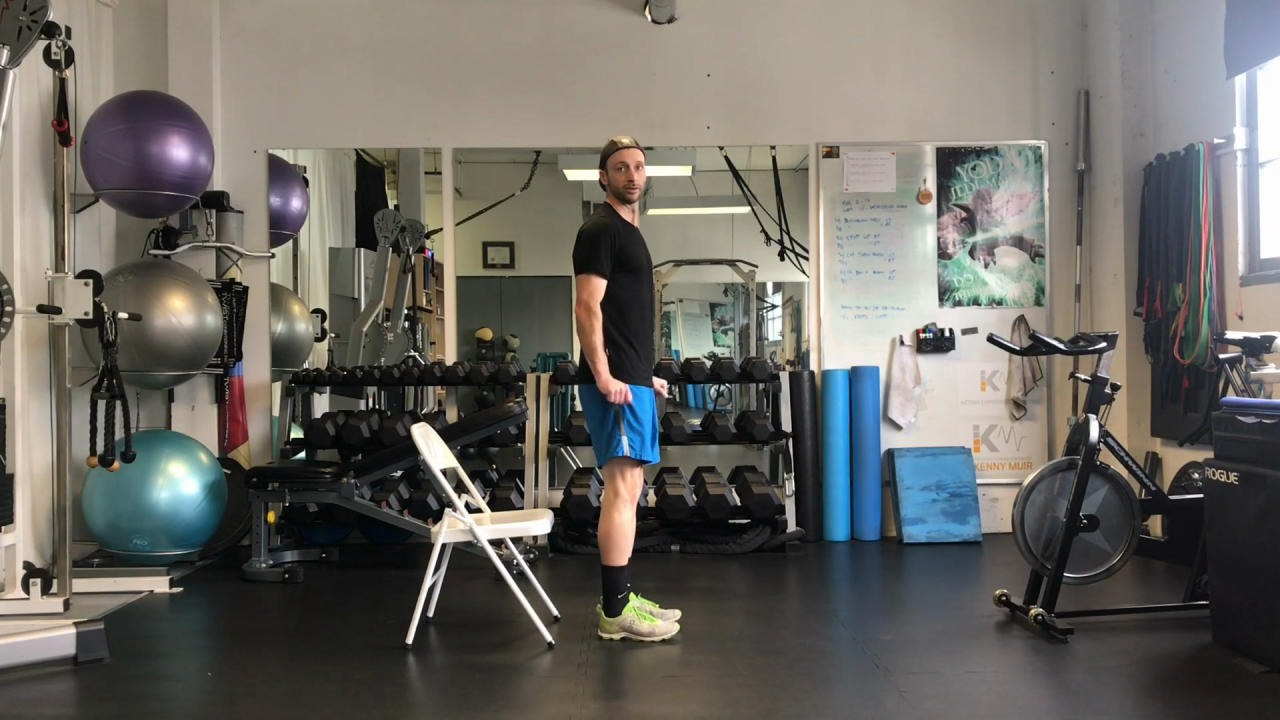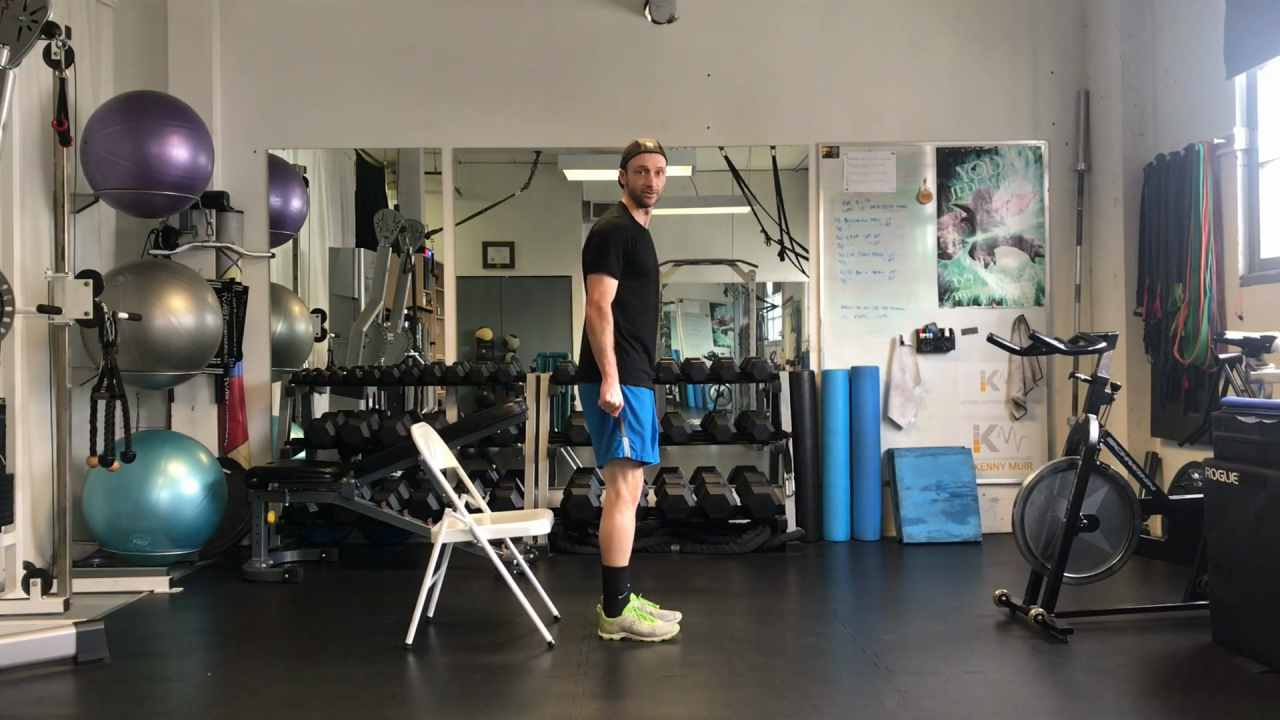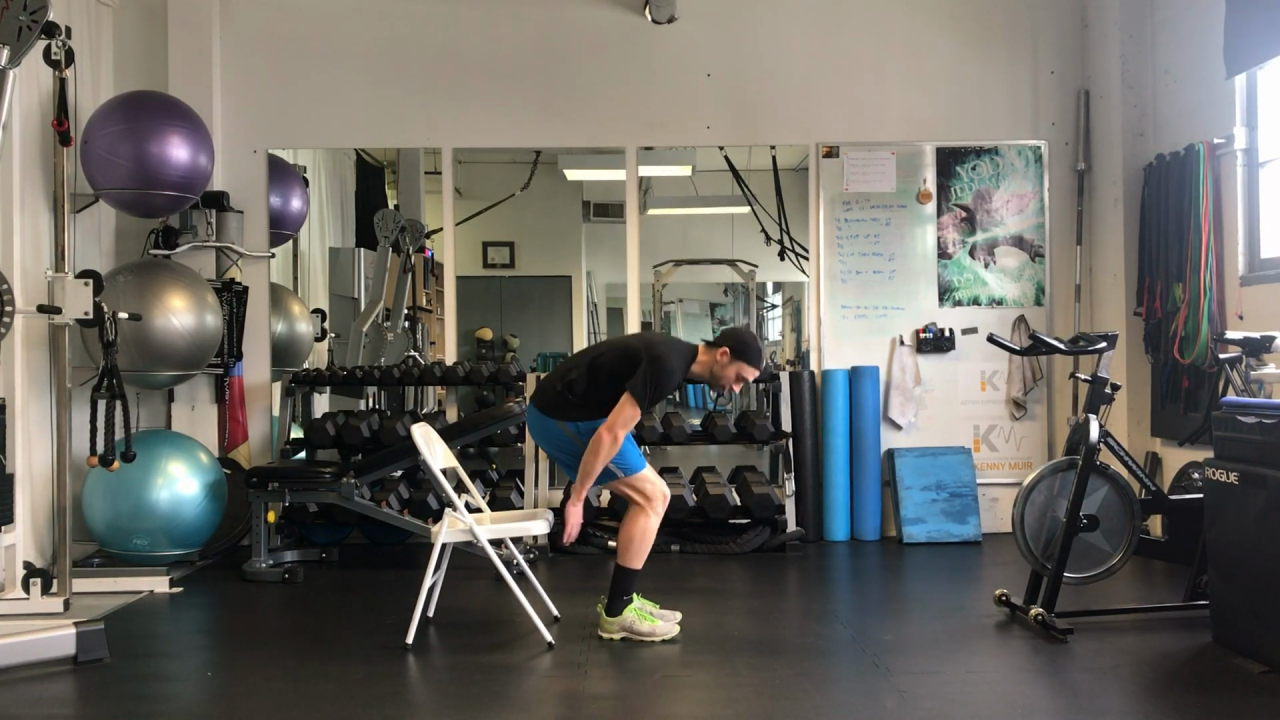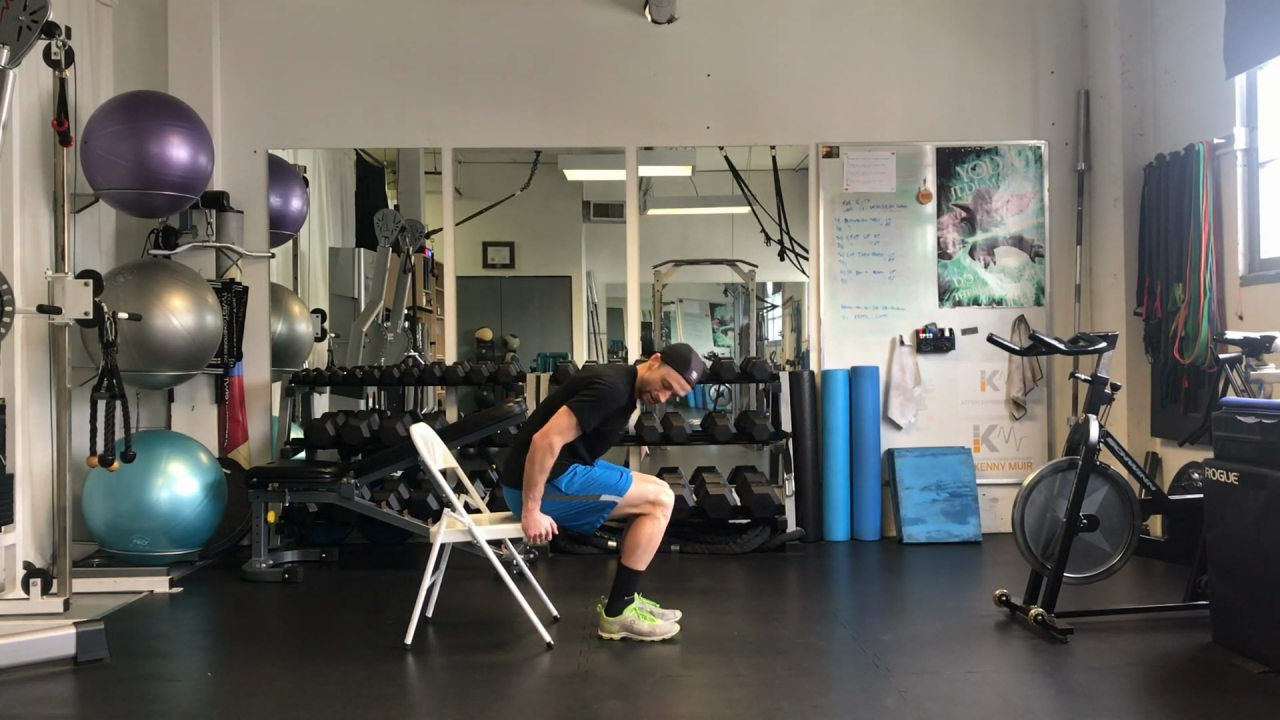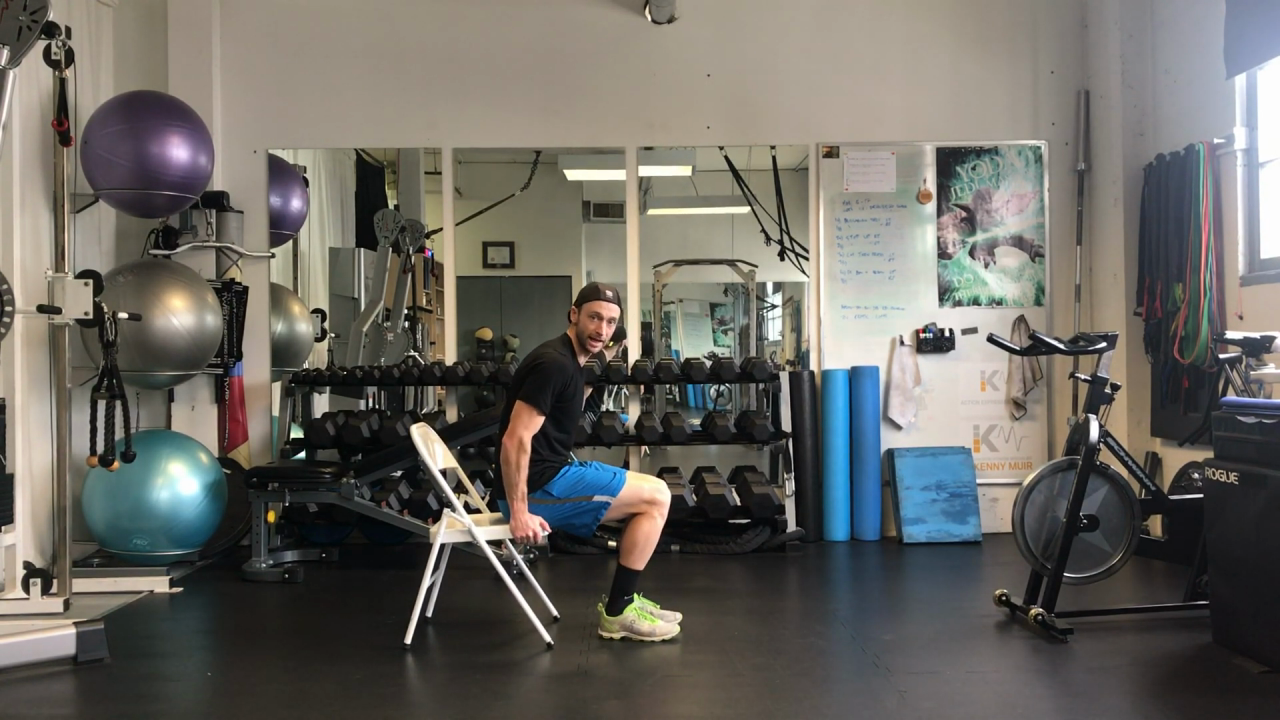
dt=1s
person 1, frame 1
left shoulder: (629, 231)
right shoulder: (601, 230)
right elbow: (587, 307)
right wrist: (604, 375)
left hip: (633, 377)
right hip: (616, 380)
left knee: (629, 488)
right knee: (622, 488)
left ankle: (621, 596)
right ankle: (615, 609)
person 1, frame 2
left shoulder: (637, 233)
right shoulder: (614, 230)
right elbow: (599, 307)
right wrist: (610, 379)
left hip: (634, 377)
right hip: (618, 379)
left knee: (628, 489)
right knee: (624, 490)
left ankle: (620, 599)
right ankle: (615, 610)
person 1, frame 3
left shoulder: (675, 357)
right shoulder: (667, 365)
left elbow: (617, 426)
right elbow: (611, 434)
right wrist: (576, 499)
left hip: (570, 411)
right hip: (562, 415)
left knee: (654, 496)
right knee: (652, 497)
left ankle: (621, 599)
right ankle: (618, 613)
person 1, frame 4
left shoulder: (625, 385)
right shoulder: (612, 387)
right elbow: (545, 440)
right wrist: (531, 511)
left hip: (558, 472)
right hip: (547, 481)
left knee: (652, 495)
right knee: (659, 500)
left ankle: (623, 599)
right ankle: (617, 613)
person 1, frame 5
left shoulder: (570, 361)
right shoulder: (554, 363)
right elbow: (515, 440)
right wrist: (519, 513)
left hip: (550, 475)
right hip: (539, 486)
left knee: (647, 494)
right knee: (655, 497)
left ankle: (623, 599)
right ankle: (618, 613)
